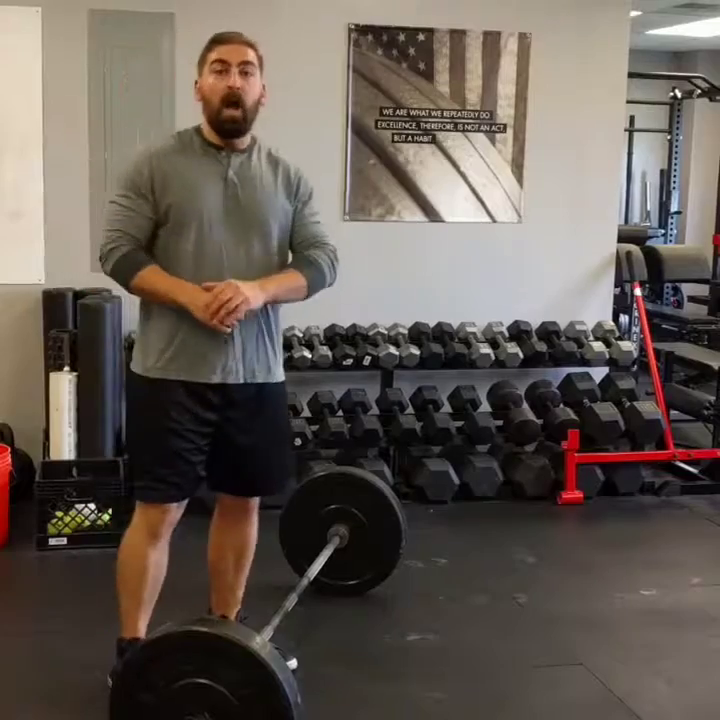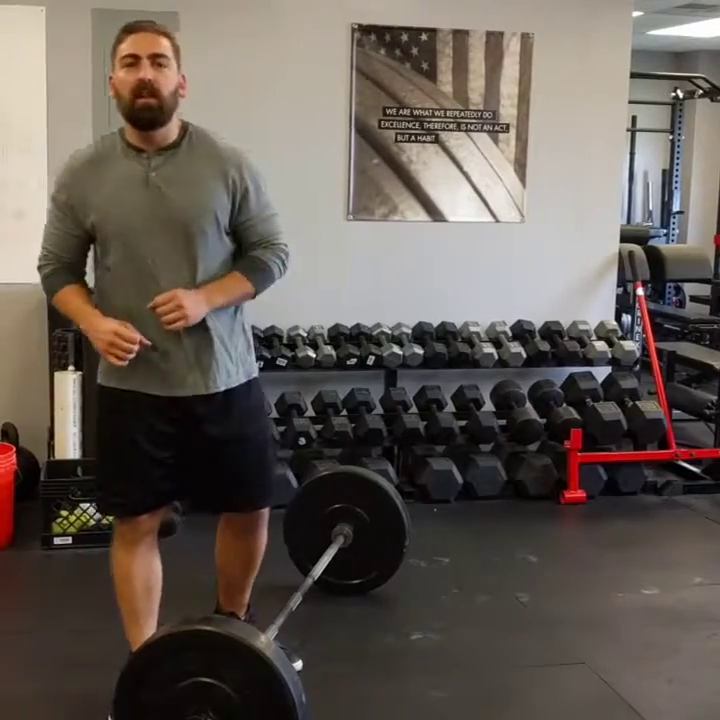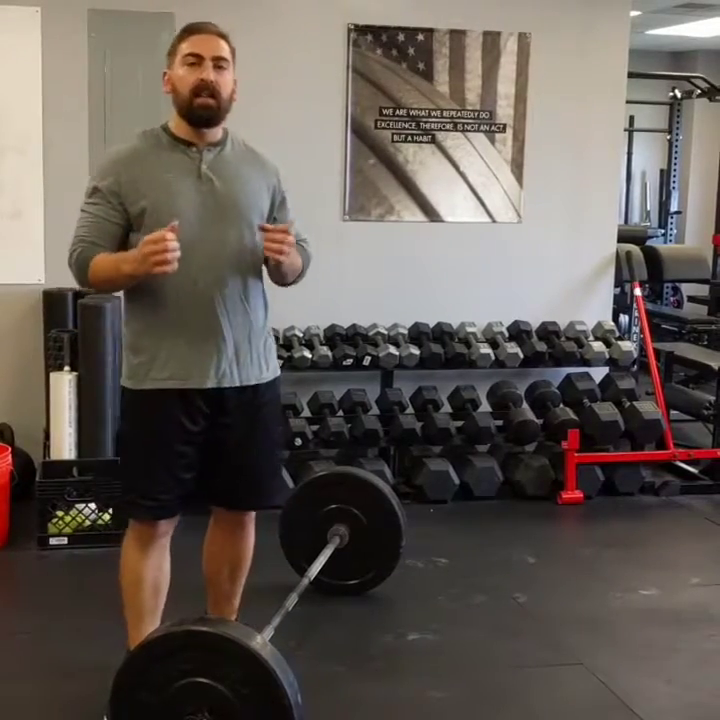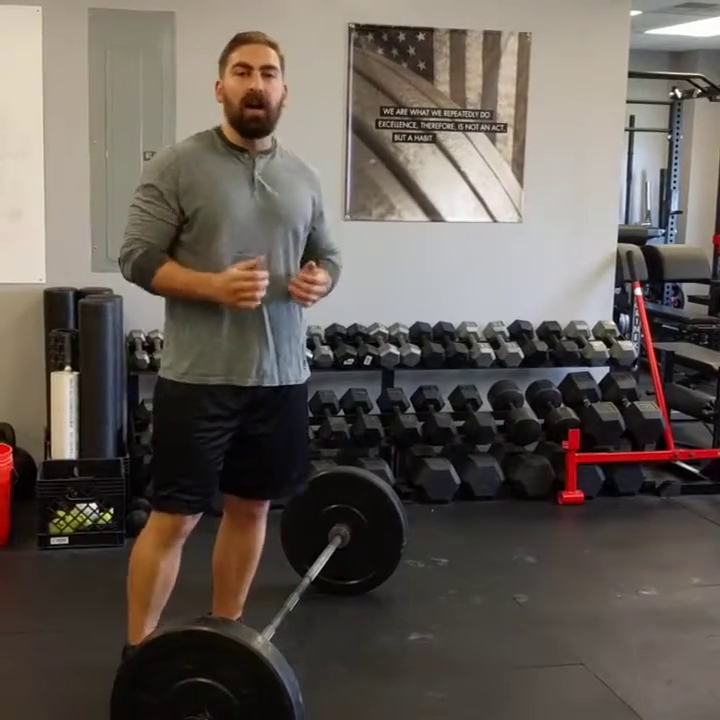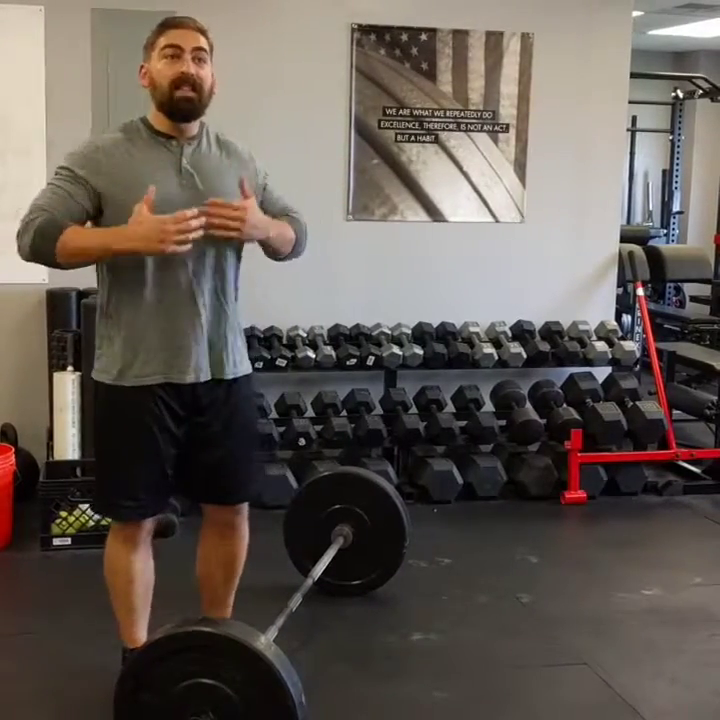
dt=1s
person 1, frame 1
left shoulder: (287, 177)
right shoulder: (155, 164)
left elbow: (322, 262)
right elbow: (117, 254)
left wrist: (260, 289)
right wrist: (192, 296)
left hip: (256, 373)
right hip: (172, 371)
left knee: (241, 503)
right knee: (158, 511)
left ankle: (225, 630)
right ankle: (130, 648)
person 1, frame 2
left shoulder: (228, 164)
right shoulder: (81, 174)
left elbow: (271, 253)
right elbow: (57, 269)
left wrist: (206, 298)
right wrist: (94, 322)
left hip: (223, 377)
right hip: (132, 385)
left knee: (248, 511)
right knee: (136, 524)
left ankle: (233, 622)
person 1, frame 3
left shoulder: (260, 169)
right shoulder: (125, 166)
left elbow: (294, 266)
right elbow: (84, 264)
left wrist: (288, 257)
right wrist: (137, 262)
left hip: (249, 376)
right hip: (161, 381)
left knee: (238, 513)
right knee: (152, 524)
person 1, frame 4
left shoulder: (302, 176)
right shoulder: (177, 165)
left elbow: (325, 256)
right elbow: (136, 259)
left wrist: (319, 281)
right wrist: (214, 285)
left hip: (281, 377)
right hip: (199, 377)
left knee: (251, 507)
right knee: (174, 518)
right ankle: (138, 651)
person 1, frame 5
left shoulder: (237, 162)
right shoulder: (101, 158)
left elbow: (295, 236)
right elbow: (36, 237)
left wrist: (262, 225)
right wrist: (130, 237)
left hip: (224, 372)
right hip: (136, 376)
left knee: (229, 512)
right knee: (133, 522)
right ankle: (137, 657)
